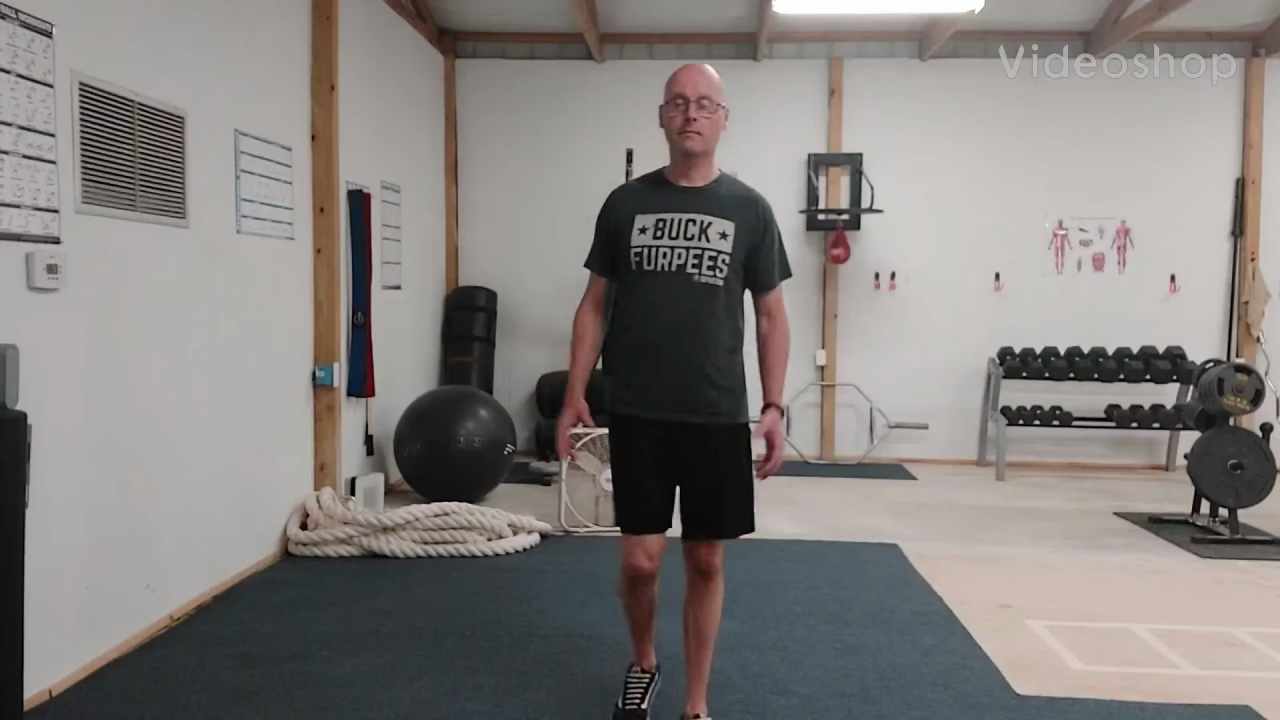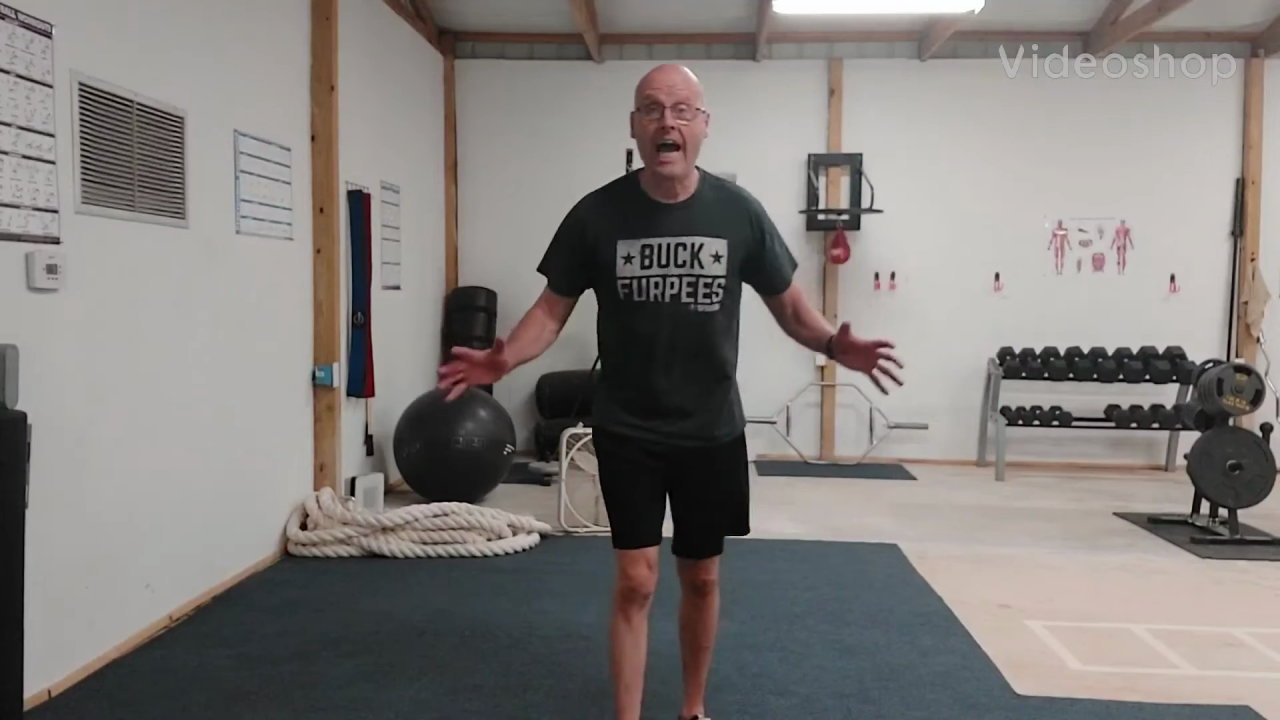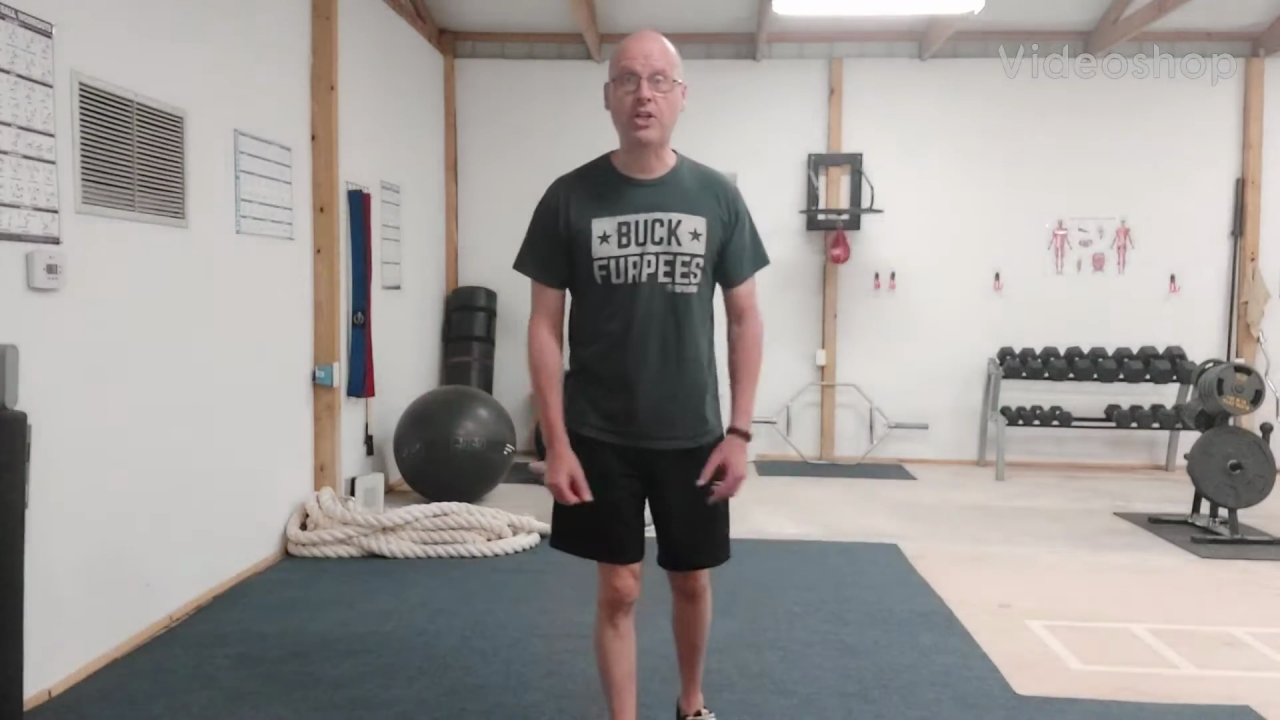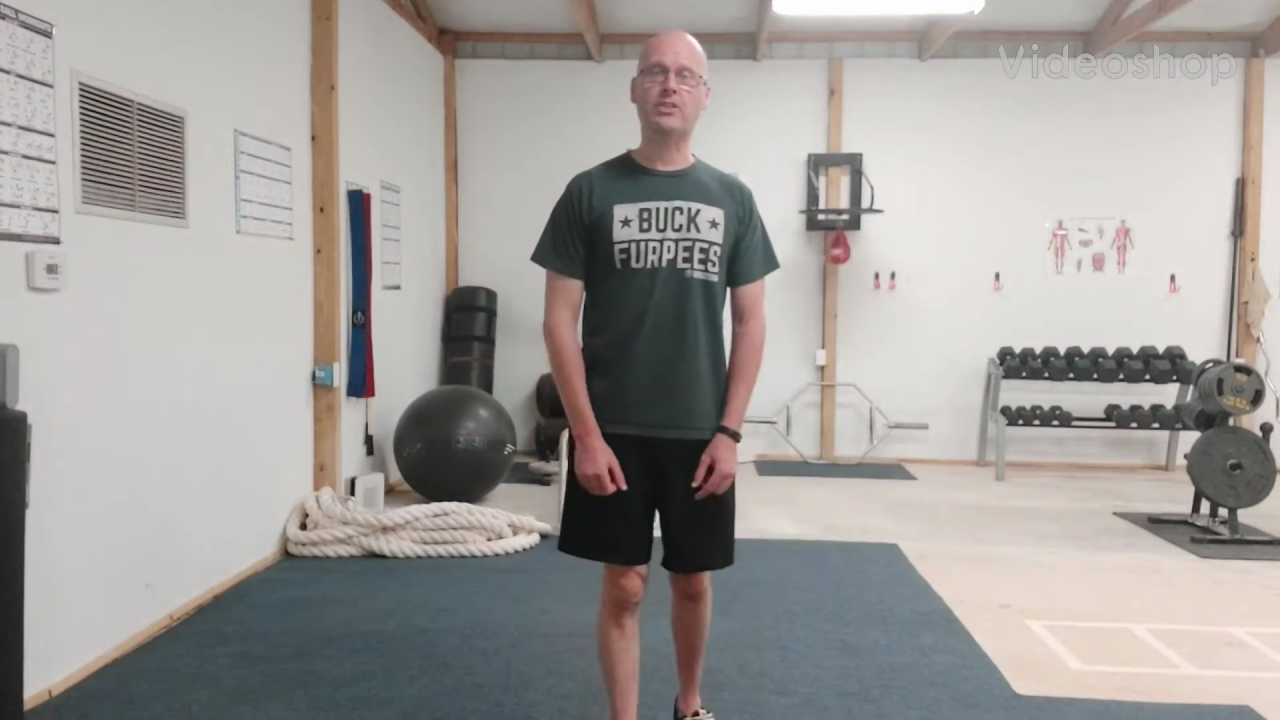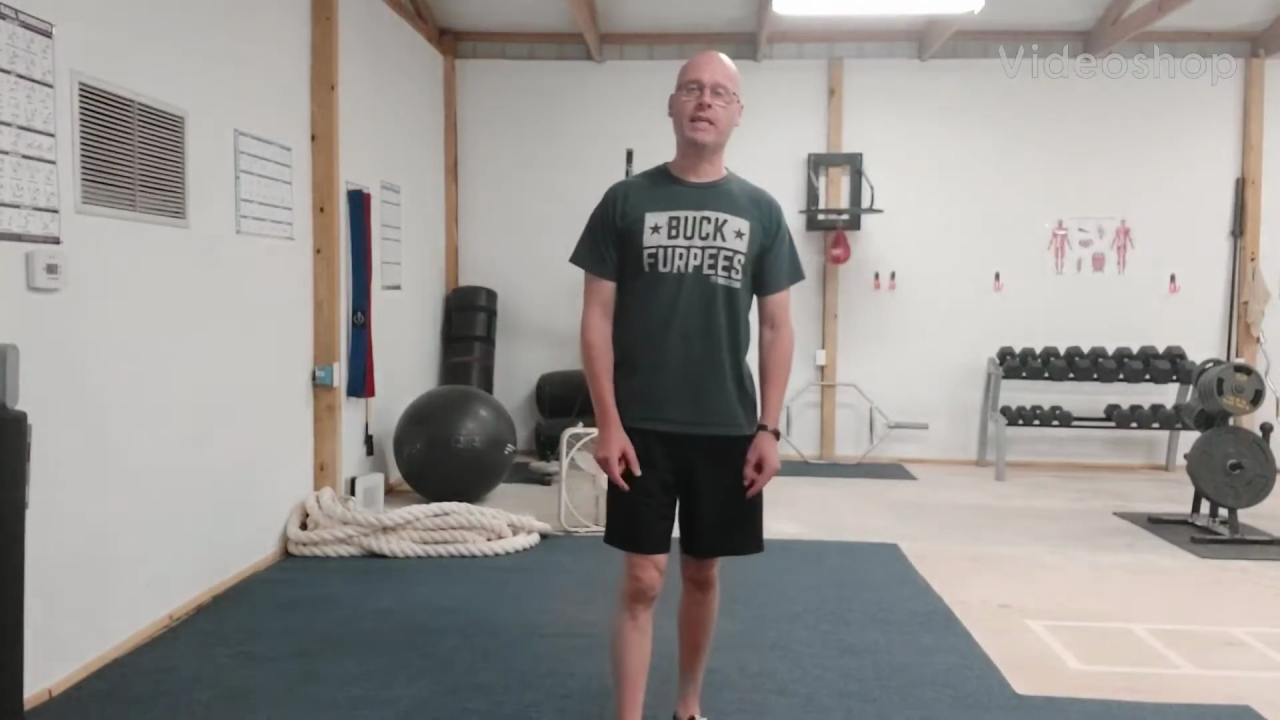
dt=0.7s
person 1, frame 1
left shoulder: (749, 208)
right shoulder: (626, 202)
left elbow: (771, 316)
right elbow: (595, 306)
left wrist: (773, 407)
right wrist: (574, 394)
left hip: (719, 418)
right hip: (638, 415)
left knee: (705, 562)
right knee: (640, 561)
right ankle: (643, 661)
person 1, frame 2
left shoulder: (740, 212)
right shoulder: (596, 215)
left elbow: (787, 304)
right elbow: (554, 306)
left wrist: (836, 345)
right wrist: (503, 357)
left hip: (712, 430)
right hip: (628, 430)
left knee: (702, 576)
right knee: (635, 581)
person 1, frame 3
left shoulder: (717, 196)
right shoulder: (569, 199)
left elbow: (744, 315)
right elbow: (546, 325)
left wrist: (738, 429)
right wrist: (555, 441)
left hip: (692, 434)
right hip: (602, 436)
left knee: (692, 582)
right knee: (619, 589)
person 1, frame 4
left shoulder: (733, 198)
right shoulder: (590, 192)
left elbow: (750, 322)
right elbow: (561, 320)
left wrist: (729, 431)
right wrist: (586, 434)
left hip: (700, 432)
right hip: (614, 432)
left knee: (692, 580)
right knee: (623, 587)
person 1, frame 5
left shoulder: (760, 209)
right shoulder: (626, 200)
left elbow: (777, 326)
right elbow: (597, 317)
left wrist: (768, 428)
right wrist: (608, 423)
left hip: (724, 429)
right hip: (642, 427)
left knee: (702, 573)
right knee: (641, 580)
